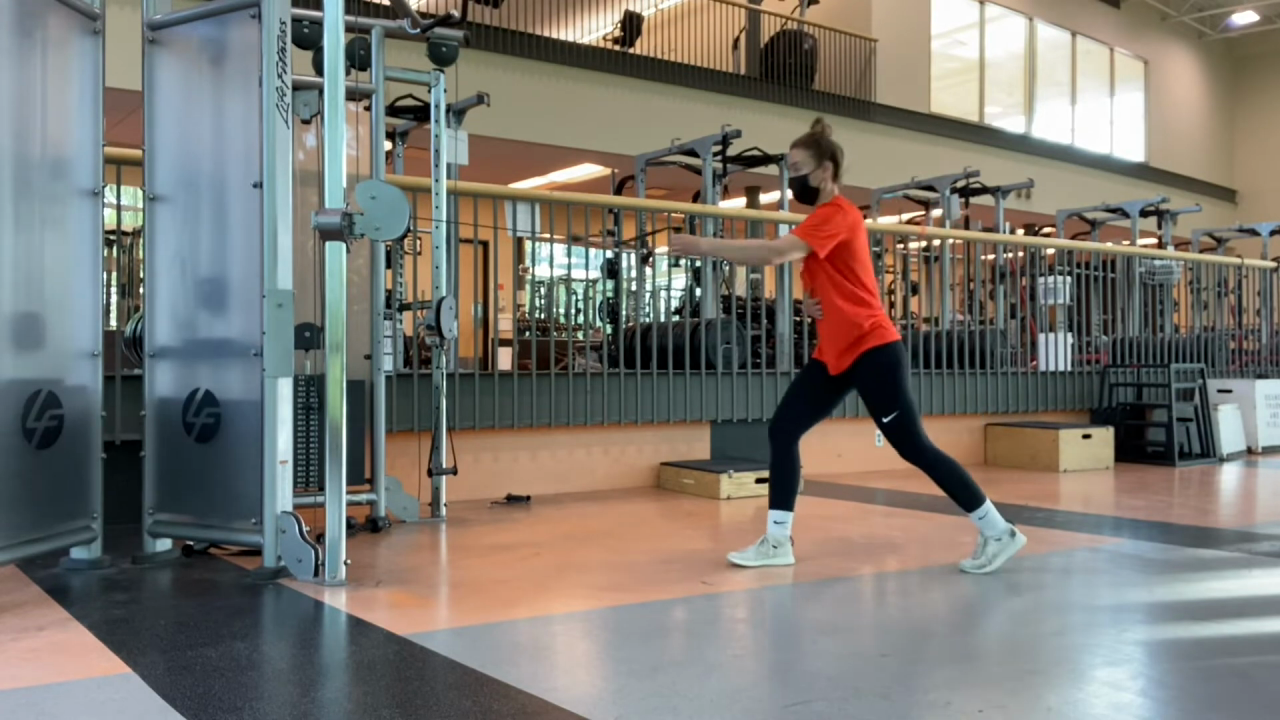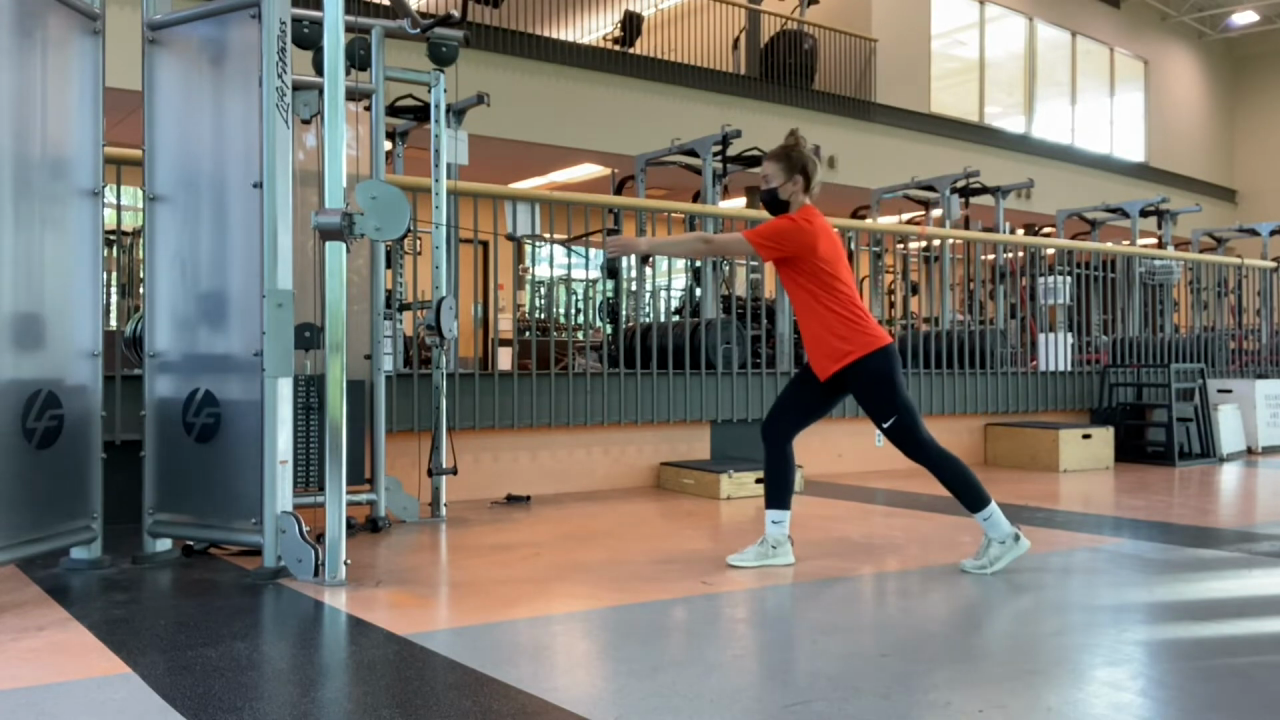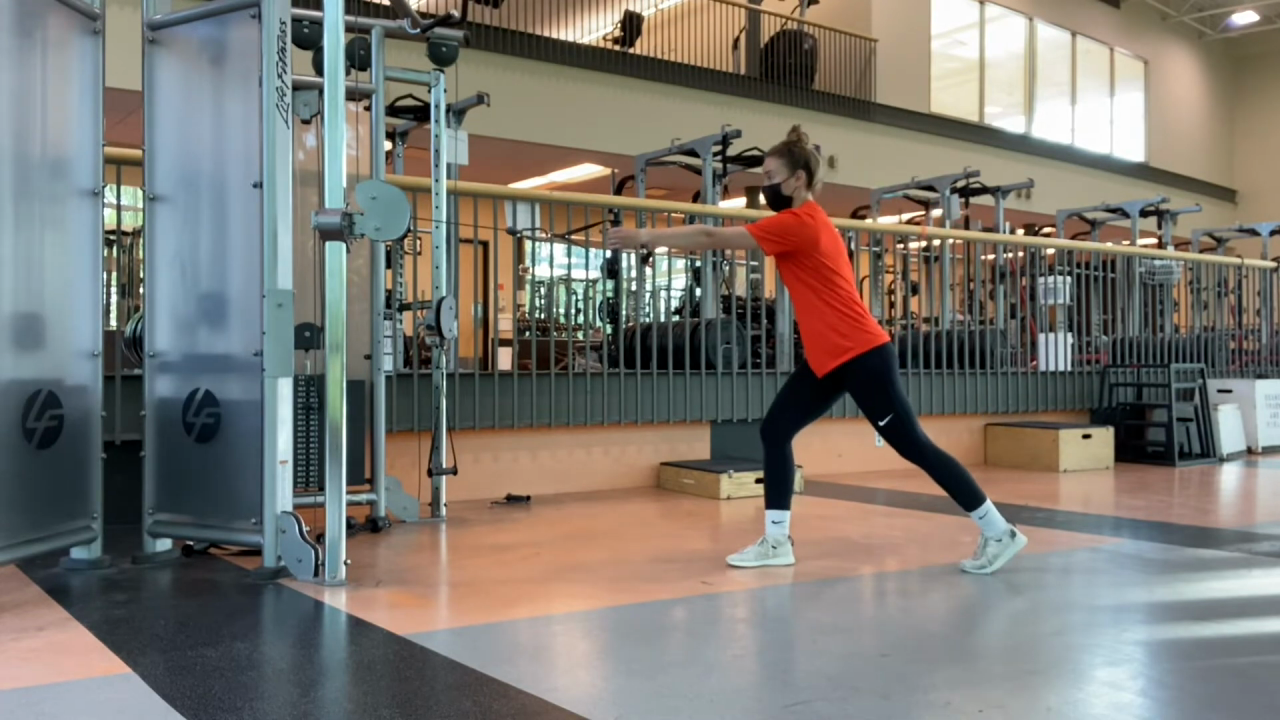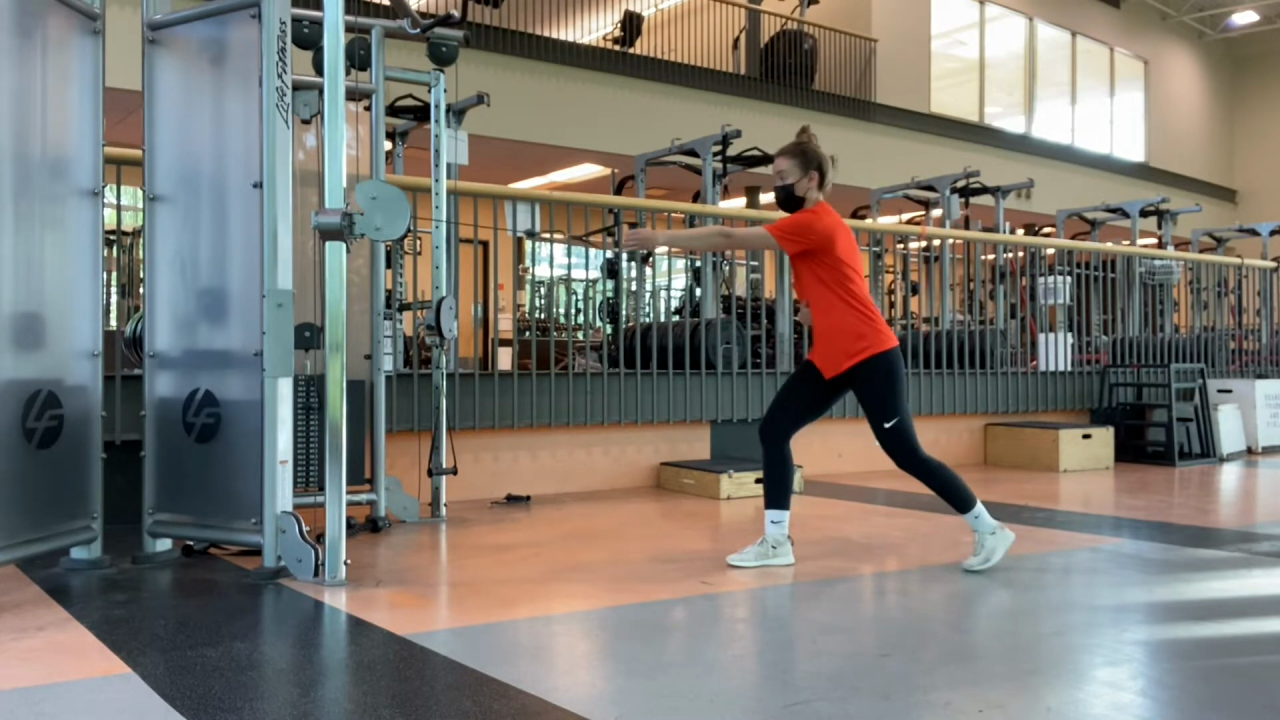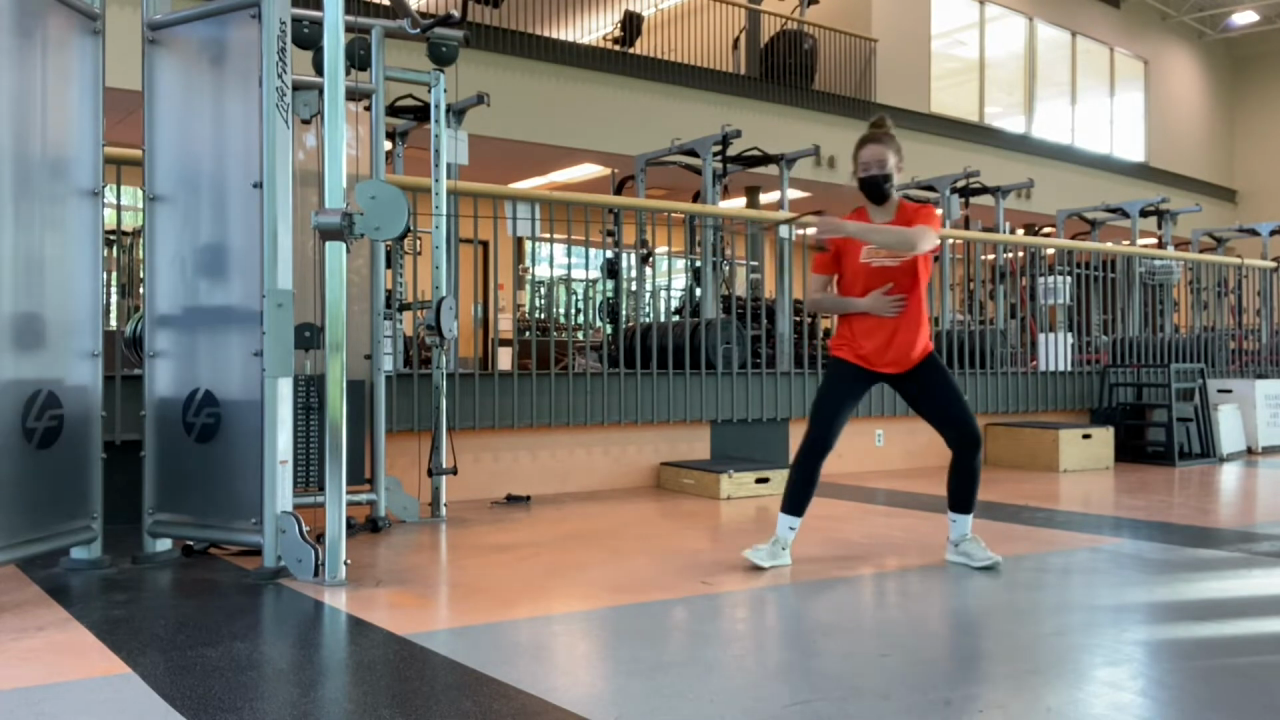
dt=0.4s
person 1, frame 1
left shoulder: (838, 214)
right shoulder: (813, 223)
left elbow: (775, 252)
left wrist: (703, 245)
right wrist: (811, 307)
left hip: (872, 350)
right hip: (832, 354)
left knee: (912, 446)
right knee: (781, 431)
left ankle: (998, 532)
right ankle: (777, 541)
person 1, frame 2
left shoulder: (796, 229)
right shoulder: (803, 228)
left elbow: (712, 245)
left wrist: (642, 245)
left hip: (865, 358)
right hip: (829, 361)
left knee: (918, 447)
right knee: (775, 431)
left ankle: (1003, 534)
right ankle: (776, 541)
person 1, frame 3
left shoulder: (799, 222)
right shoulder: (801, 224)
left elbow: (714, 237)
left wrist: (644, 236)
left hip: (862, 355)
right hip: (826, 359)
left knee: (912, 445)
right knee: (774, 431)
left ankle: (999, 532)
right ankle: (776, 541)
person 1, frame 4
left shoulder: (817, 223)
right shoulder: (805, 228)
left elbow: (732, 238)
left wrist: (661, 238)
right wrist: (810, 310)
left hip: (871, 357)
right hip: (828, 360)
left knee: (906, 454)
right knee: (772, 431)
left ankle: (989, 529)
right ankle: (776, 541)
person 1, frame 5
left shoulder: (921, 216)
right shoulder: (842, 230)
left elbow: (915, 243)
right elbow: (815, 299)
left wrist: (849, 228)
right wrist: (862, 304)
left hip: (915, 356)
right hip: (853, 357)
left knee: (968, 438)
right knee: (818, 440)
left ankle: (960, 538)
right ankle: (782, 541)
